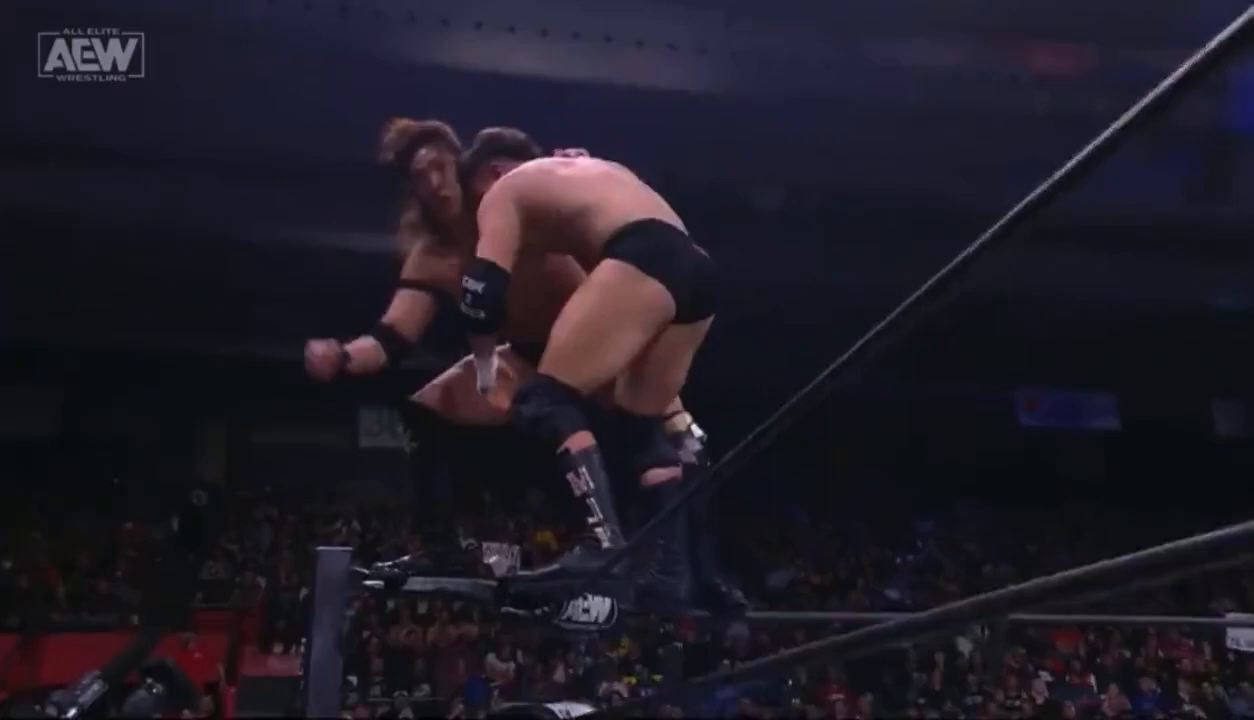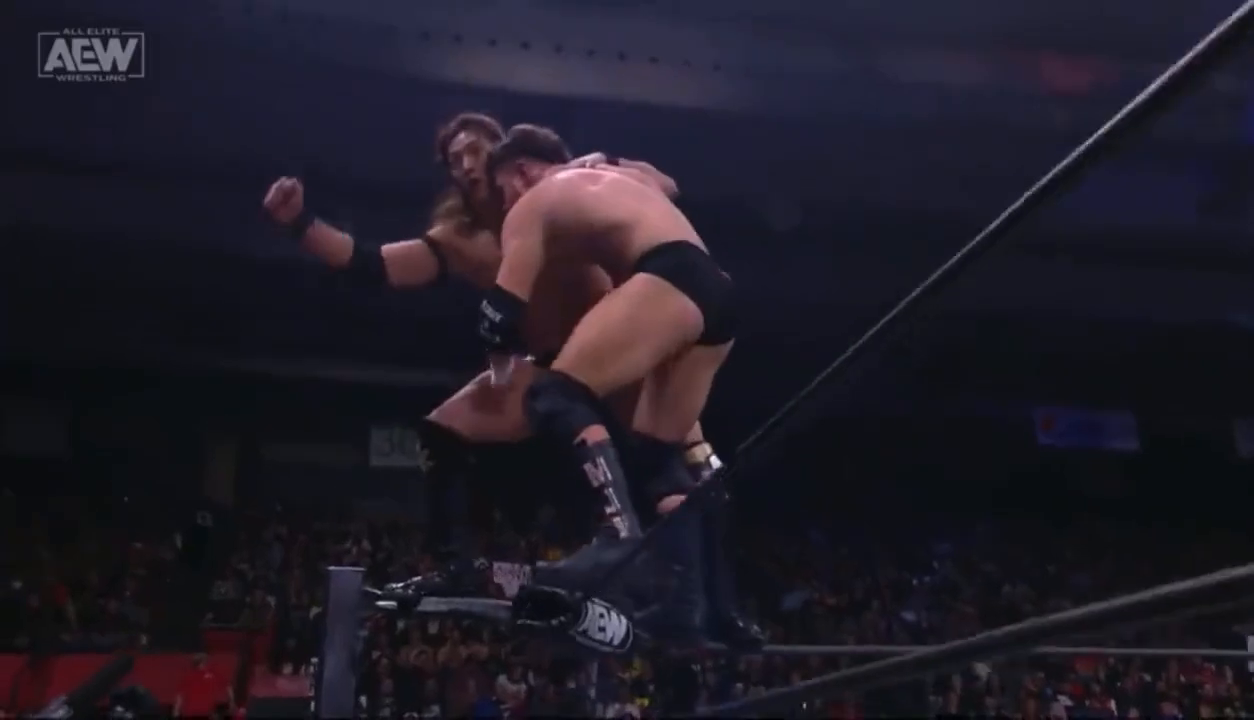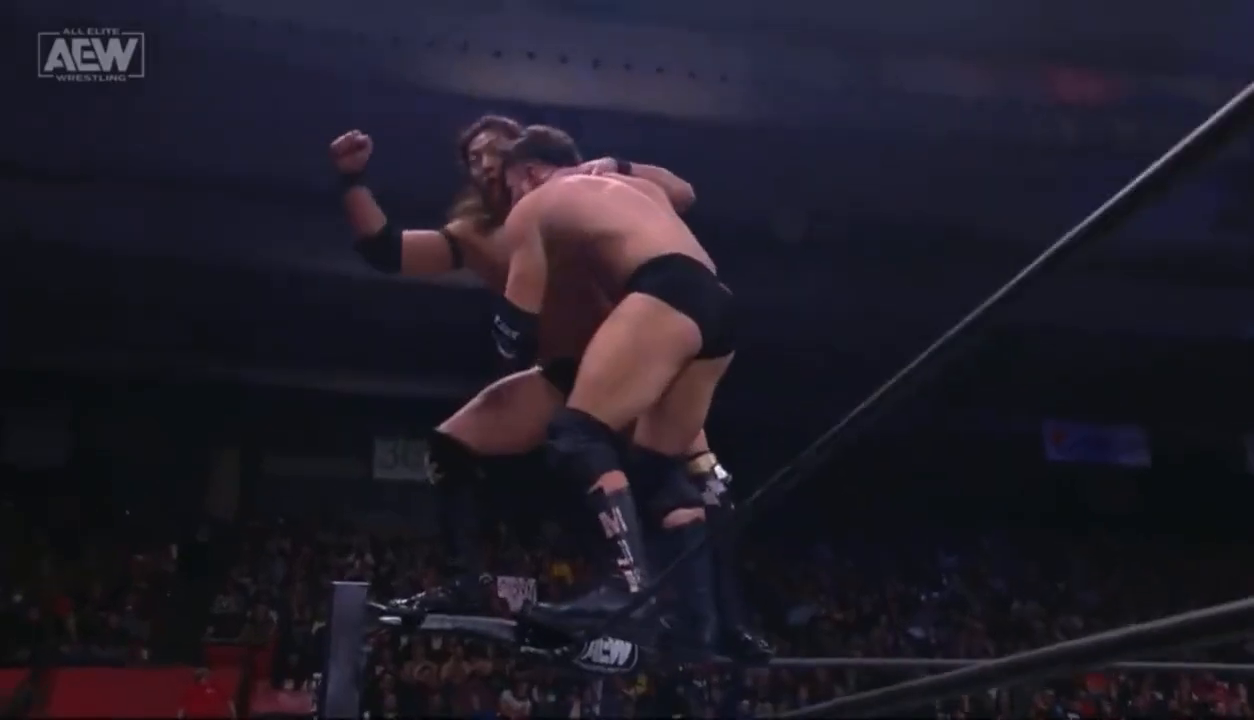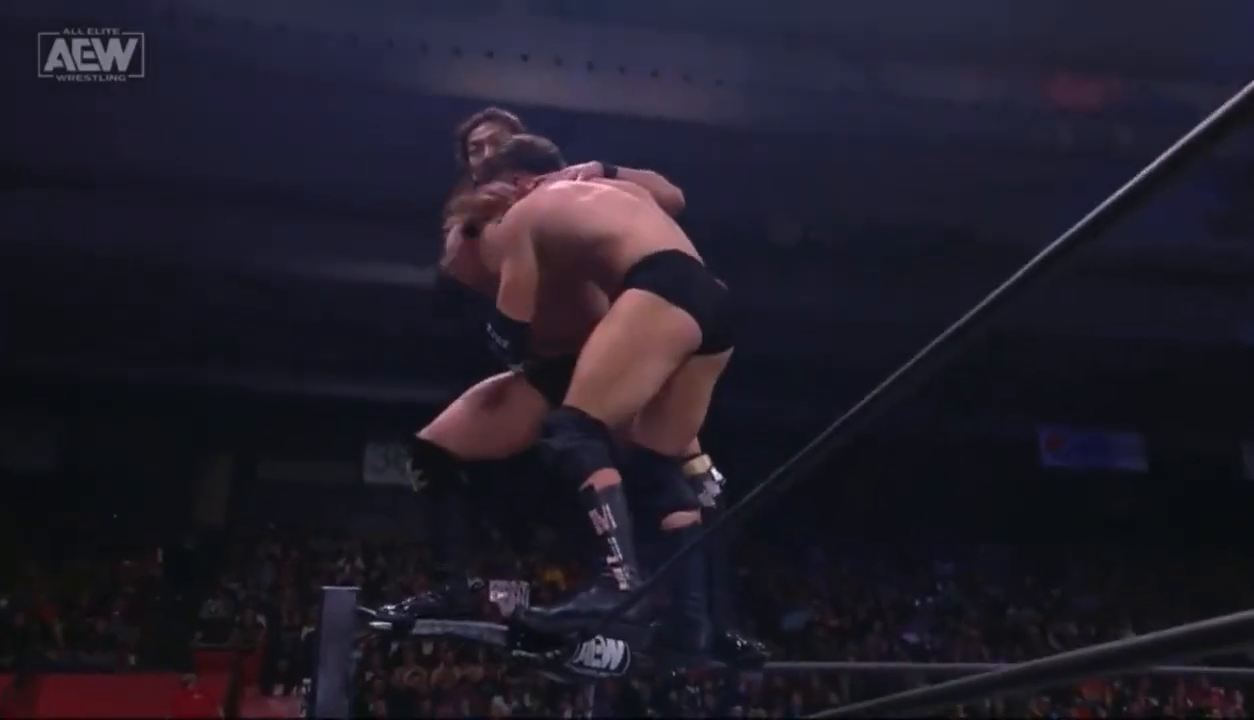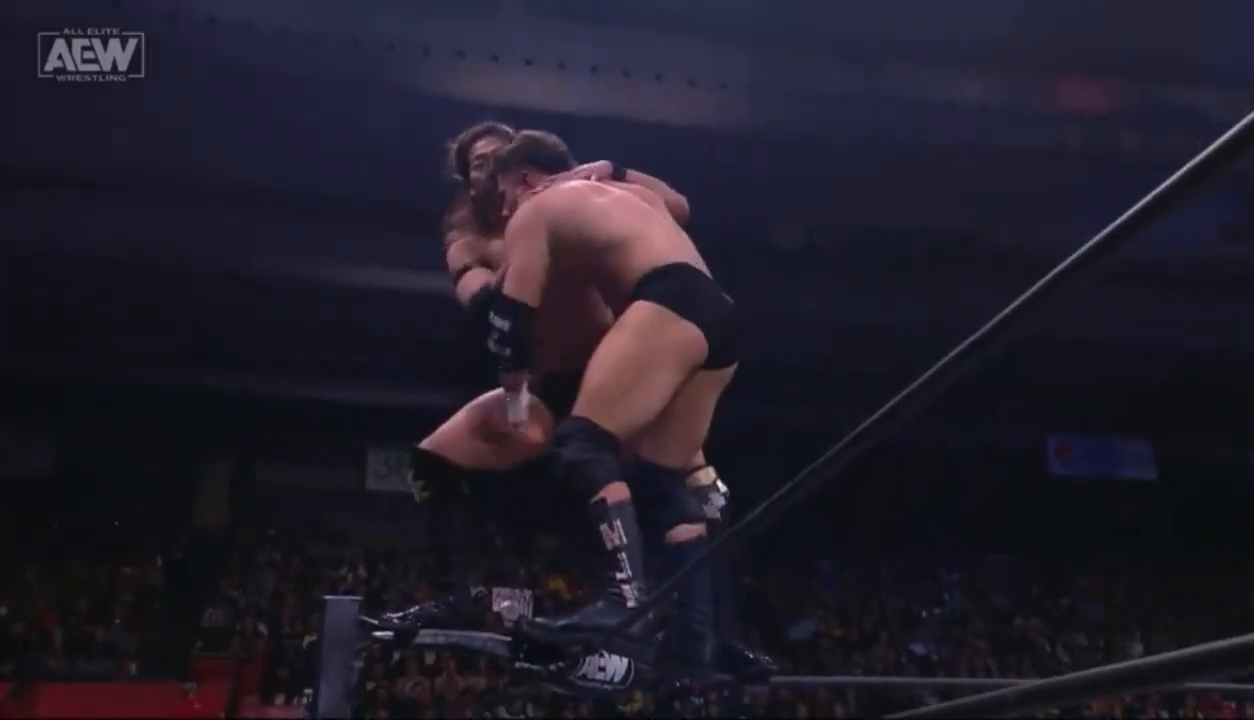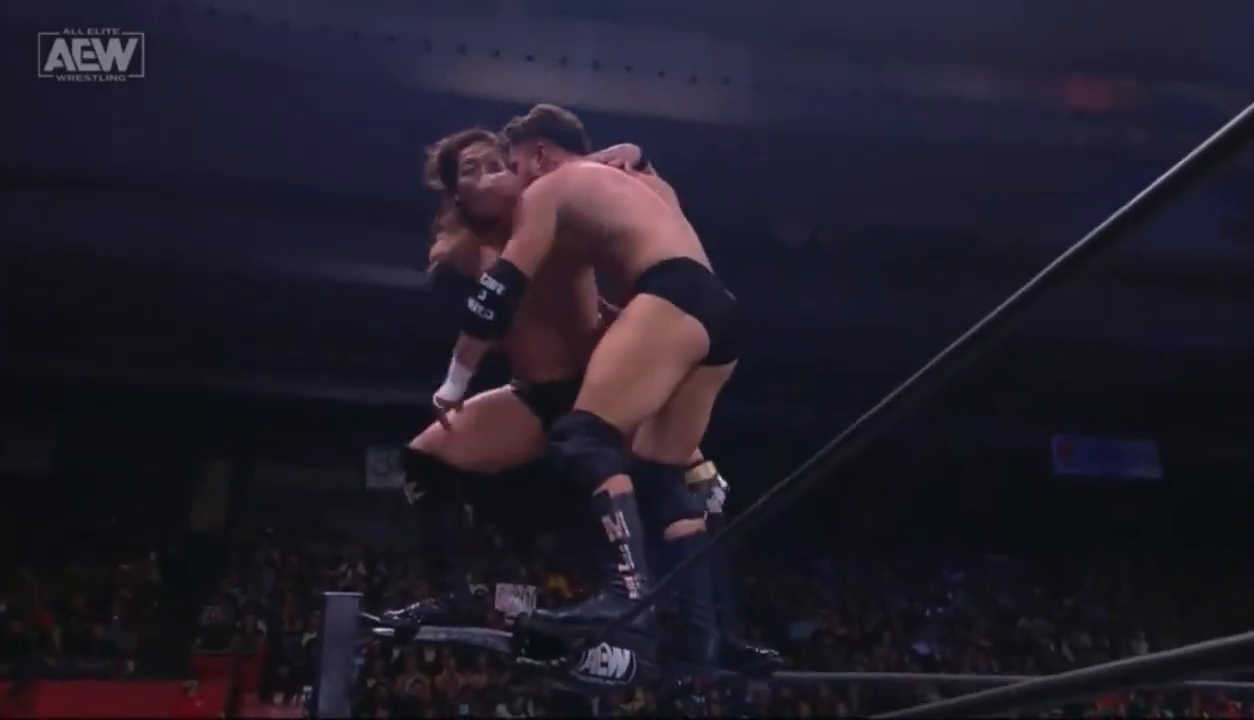
dt=0.3s
person 1, frame 1
right shoulder: (432, 255)
right elbow: (392, 339)
right wrist: (340, 356)
right hip: (532, 354)
left knee: (678, 437)
right knee: (424, 416)
left ankle: (703, 575)
right ankle: (444, 549)
person 1, frame 2
right shoulder: (459, 240)
left elbow: (665, 189)
right elbow: (368, 268)
left wrist: (608, 164)
right wrist: (302, 222)
left knee: (694, 462)
right knee: (441, 434)
left ankle: (714, 603)
right ankle: (460, 567)
person 1, frame 3
right shoulder: (476, 237)
left elbow: (682, 194)
right elbow: (383, 251)
left wrist: (617, 168)
right wrist: (354, 178)
right hip: (559, 373)
left knee: (701, 479)
right knee: (449, 447)
left ankle: (727, 621)
right ankle: (466, 582)
person 1, frame 4
right shoulder: (472, 232)
left elbow: (673, 199)
left wrist: (603, 172)
right wrist: (477, 235)
right hip: (542, 376)
left knee: (689, 479)
right knee: (431, 451)
left ankle: (718, 624)
right ankle: (453, 588)
person 1, frame 5
right shoulder: (470, 246)
left elbow: (676, 209)
right elbow: (483, 312)
left wrist: (611, 171)
right hip: (547, 389)
left knee: (689, 493)
right knee: (433, 461)
left ankle: (719, 638)
right ankle: (456, 597)
person 1, frame 6
right shoulder: (456, 246)
right elbow: (451, 286)
left wrist: (630, 157)
right wrist: (474, 224)
right hip: (533, 399)
right knee: (425, 460)
right ankle: (454, 597)
person 2, frame 1
left shoulder: (506, 192)
right shoulder: (597, 168)
left elbow: (484, 288)
left wrist: (485, 371)
left hip: (643, 260)
right hip: (696, 270)
left knee: (545, 401)
right knee: (644, 429)
left ankle: (606, 548)
right ankle: (667, 571)
person 2, frame 2
left shoulder: (533, 205)
right shoulder: (620, 181)
left elbow: (503, 311)
left wrist: (502, 371)
left hip: (671, 279)
right hip: (716, 291)
left knee: (556, 396)
right knee: (658, 453)
left ankle: (621, 538)
right ankle: (686, 600)
person 2, frame 3
left shoulder: (532, 210)
right shoulder: (633, 186)
left elbow: (516, 330)
left wrist: (515, 348)
left hip: (668, 295)
right hip: (716, 306)
left knee: (578, 436)
right knee: (659, 467)
left ankle: (630, 588)
person 2, frame 4
left shoulder: (521, 217)
right shoulder: (618, 190)
left elbow: (510, 335)
left hip: (663, 293)
right hip: (712, 303)
left knee: (572, 434)
right knee: (659, 468)
left ankle: (620, 589)
person 2, frame 5
left shoulder: (534, 215)
right shoulder: (624, 194)
left elbow: (511, 321)
left hip: (672, 305)
right hip: (717, 314)
left knee: (580, 445)
right knee: (662, 480)
left ankle: (627, 604)
right ankle: (695, 631)
person 2, frame 6
left shoulder: (549, 190)
right shoulder: (628, 184)
left elbow: (501, 290)
left wrist: (455, 382)
left hip: (672, 301)
right hip: (717, 311)
left knee: (582, 438)
right knee: (662, 474)
left ankle: (628, 596)
right ankle: (696, 628)
